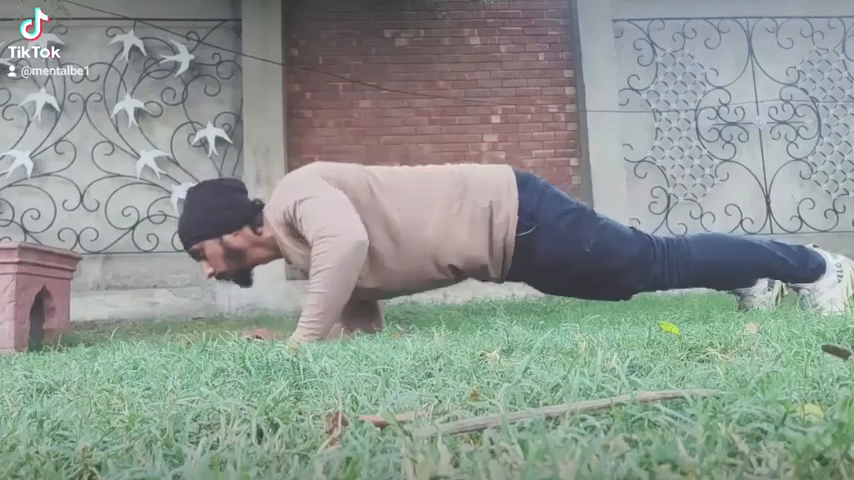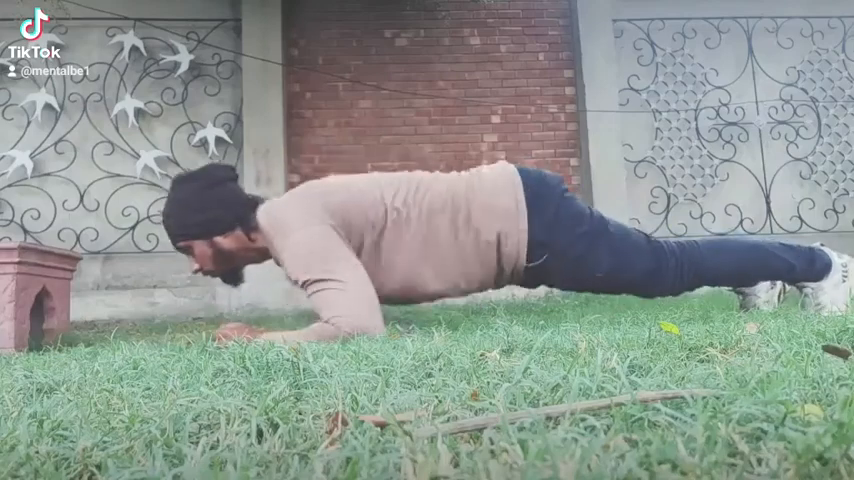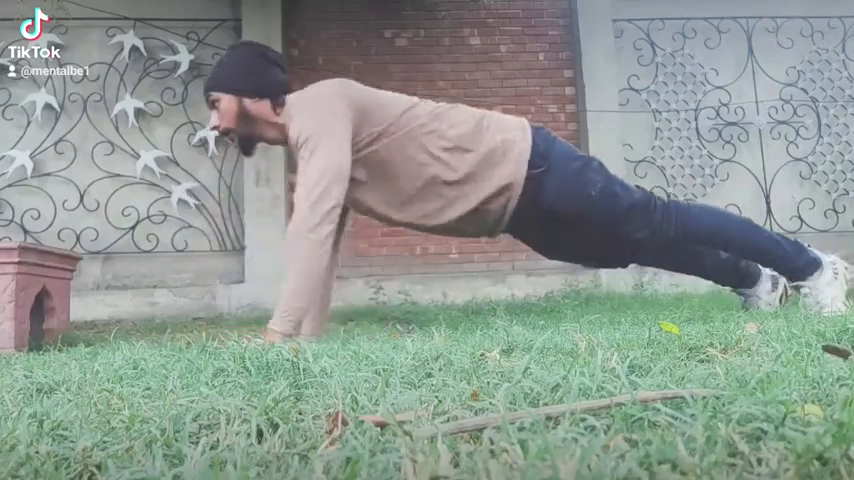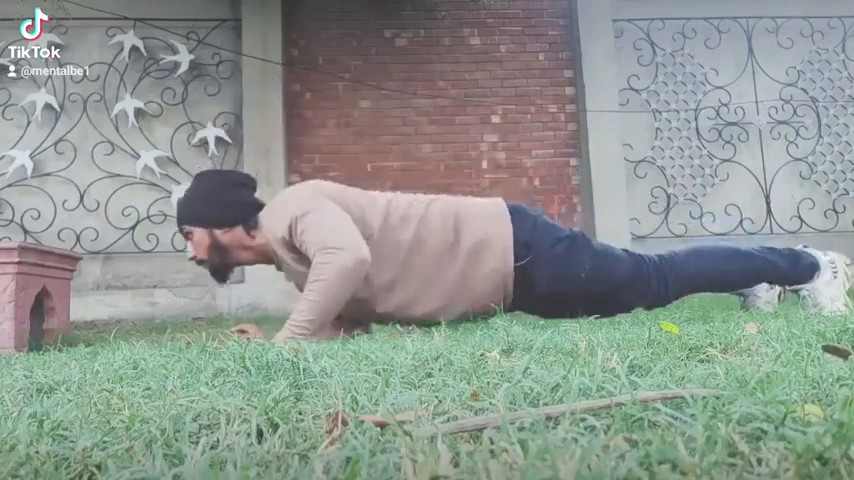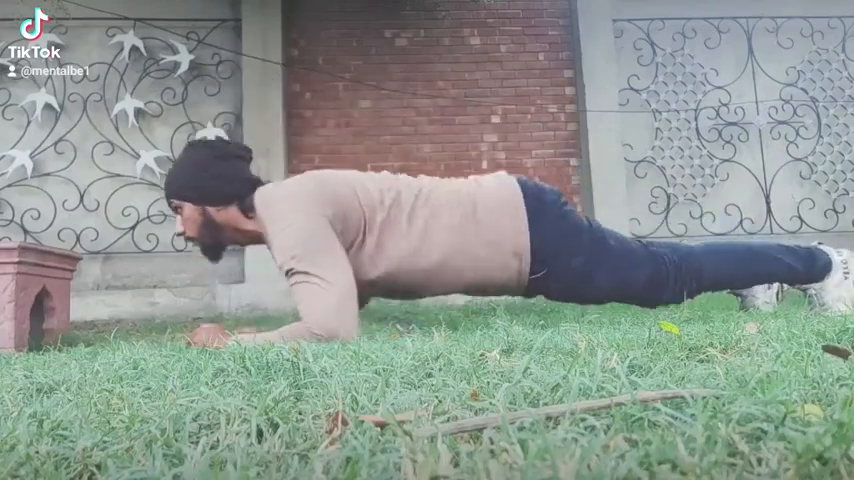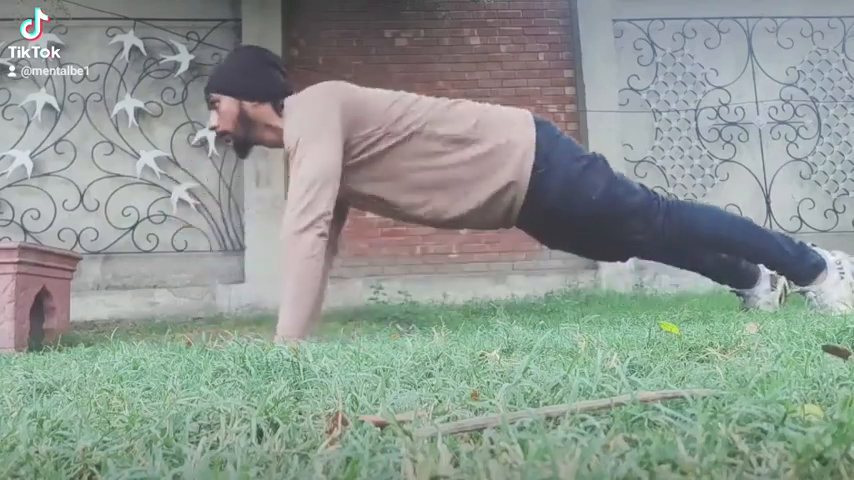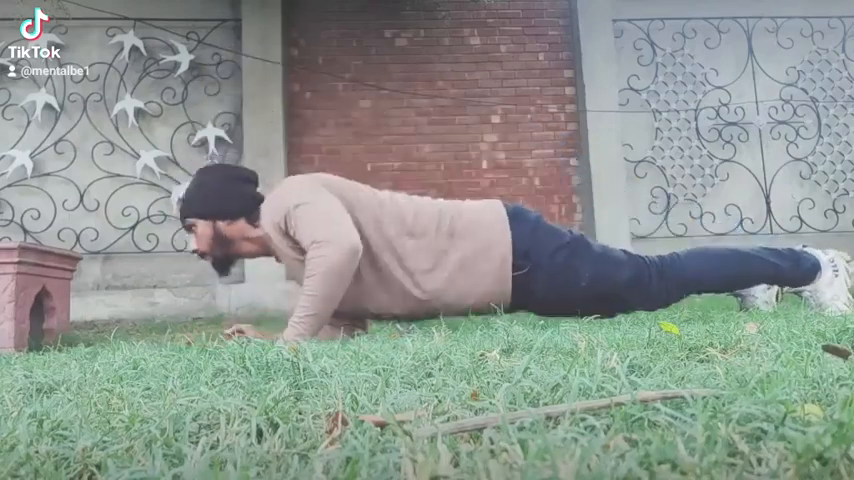
dt=0.7s
person 1, frame 1
left shoulder: (297, 193)
right shoulder: (302, 244)
left elbow: (347, 243)
right elbow: (362, 319)
left wrist: (301, 346)
right wrist: (327, 340)
left hip: (514, 214)
right hip: (507, 241)
left knee: (657, 262)
right knee: (623, 277)
right ankle: (754, 280)
person 1, frame 2
left shoulder: (293, 229)
right shoulder: (292, 213)
left elbow: (360, 326)
right elbow: (356, 302)
left wrist: (266, 341)
right wrist: (321, 325)
left hip: (524, 223)
right hip: (506, 204)
left knee: (667, 268)
right knee: (650, 267)
right ankle: (755, 279)
person 1, frame 3
left shoulder: (317, 106)
right shoulder: (303, 144)
left elbow: (314, 223)
right elbow: (321, 238)
left wrist: (278, 337)
right wrist: (308, 339)
left hip: (528, 168)
right hip: (513, 207)
left knee: (656, 226)
right knee: (624, 249)
right ankle: (755, 282)
person 1, frame 4
left shoulder: (296, 209)
right shoulder: (291, 259)
left elbow: (350, 259)
right elbow: (350, 326)
left wrist: (288, 344)
right wrist: (285, 341)
left hip: (513, 252)
right hip: (505, 279)
left knee: (653, 279)
right knee: (632, 289)
right ankle: (753, 280)
person 1, frame 5
left shoulder: (288, 218)
right shoulder: (292, 201)
left elbow: (334, 328)
right elbow: (350, 296)
left wrist: (237, 344)
right wrist: (269, 337)
left hip: (526, 238)
right hip: (504, 213)
left knee: (665, 276)
right knee: (648, 271)
right ankle: (777, 272)
person 1, frame 6
left shoulder: (312, 111)
right shoulder: (313, 147)
left elbow: (305, 230)
right elbow: (323, 241)
left wrist: (286, 345)
right wrist: (301, 334)
left hip: (530, 162)
right hip: (520, 192)
left knee: (660, 222)
right knee: (628, 240)
right ankle: (755, 281)
person 1, frame 7
left shoulder: (293, 198)
right shoulder: (295, 253)
left elbow: (343, 248)
right elbow: (348, 328)
left wrist: (292, 342)
right wrist: (274, 343)
left hip: (511, 254)
right hip: (505, 272)
left knee: (655, 279)
right knee: (644, 284)
right ankle: (753, 281)
